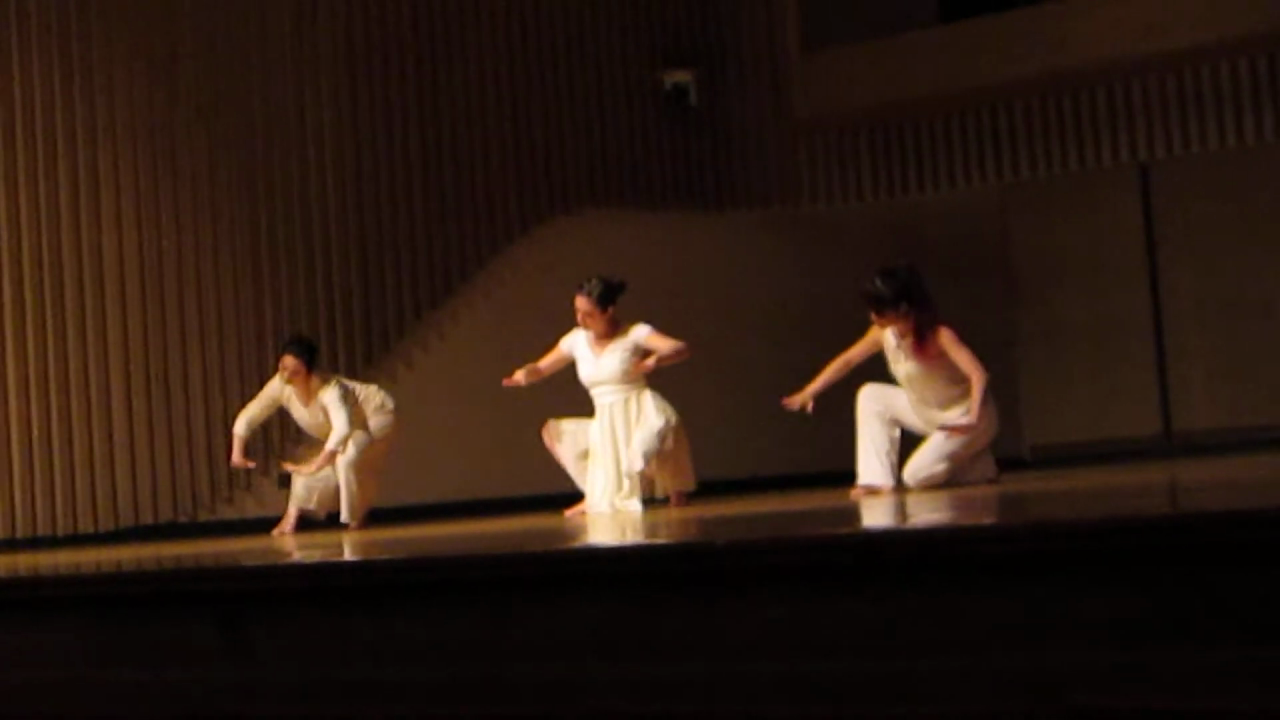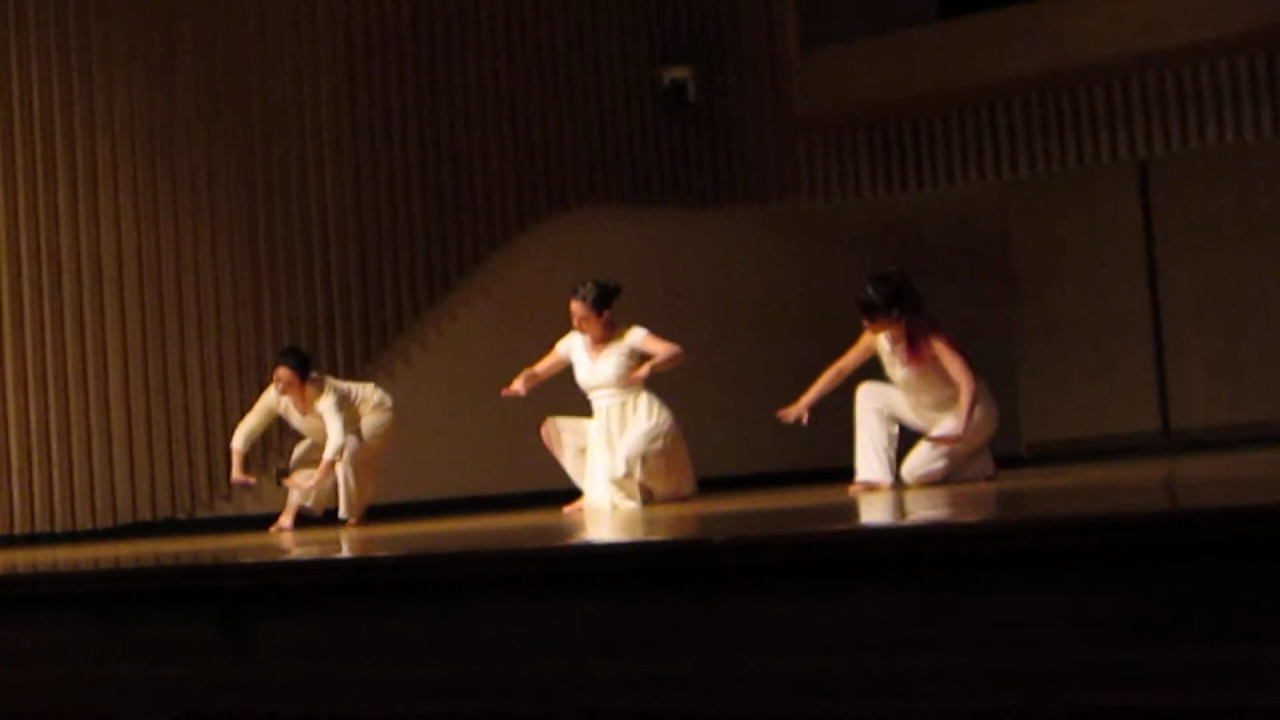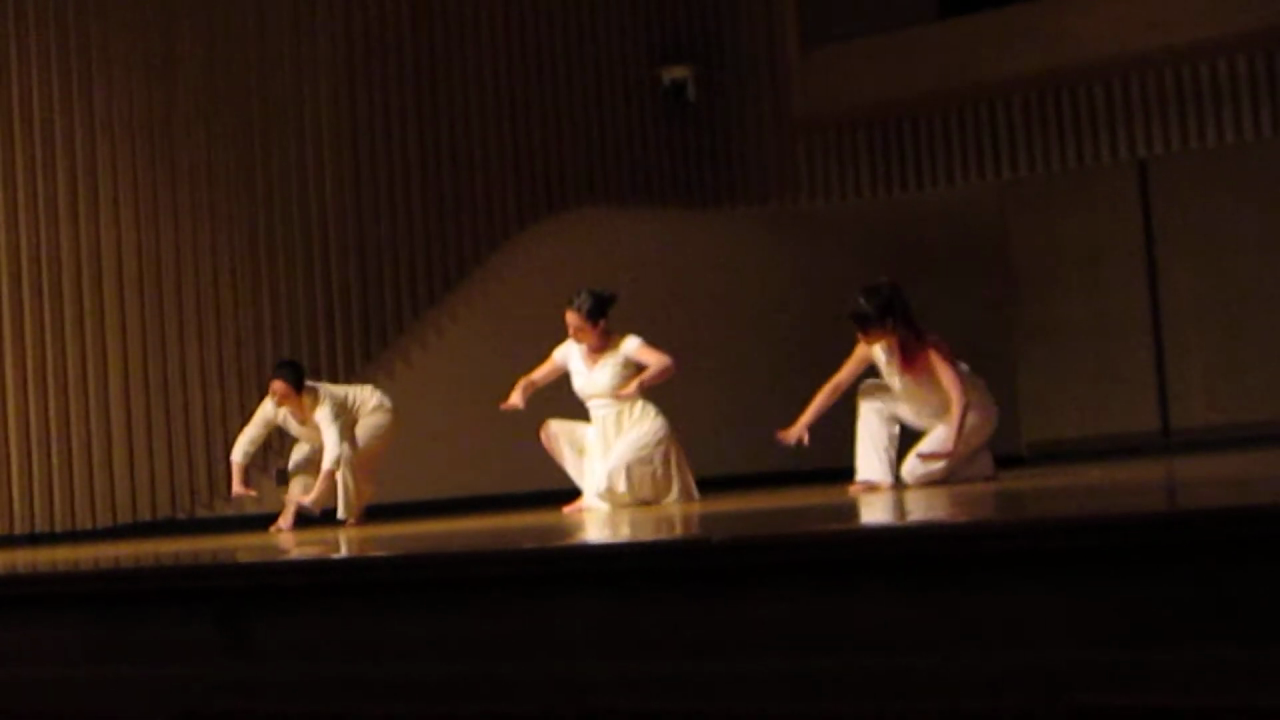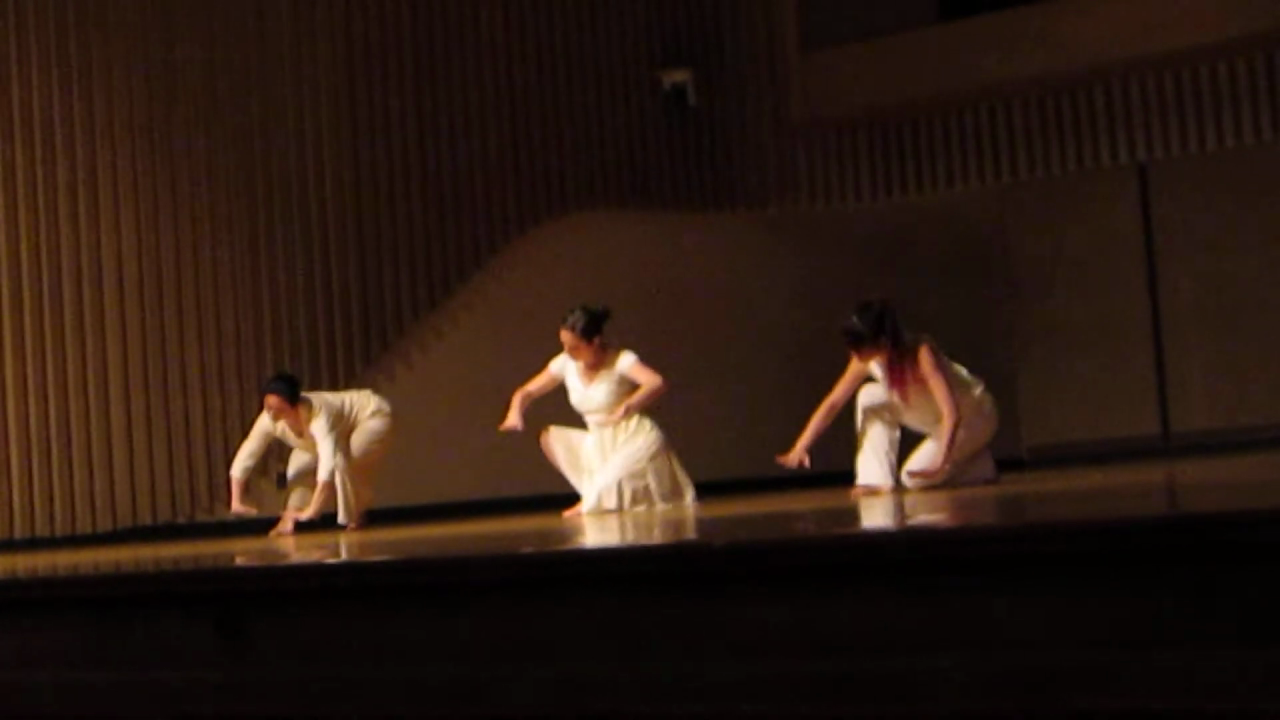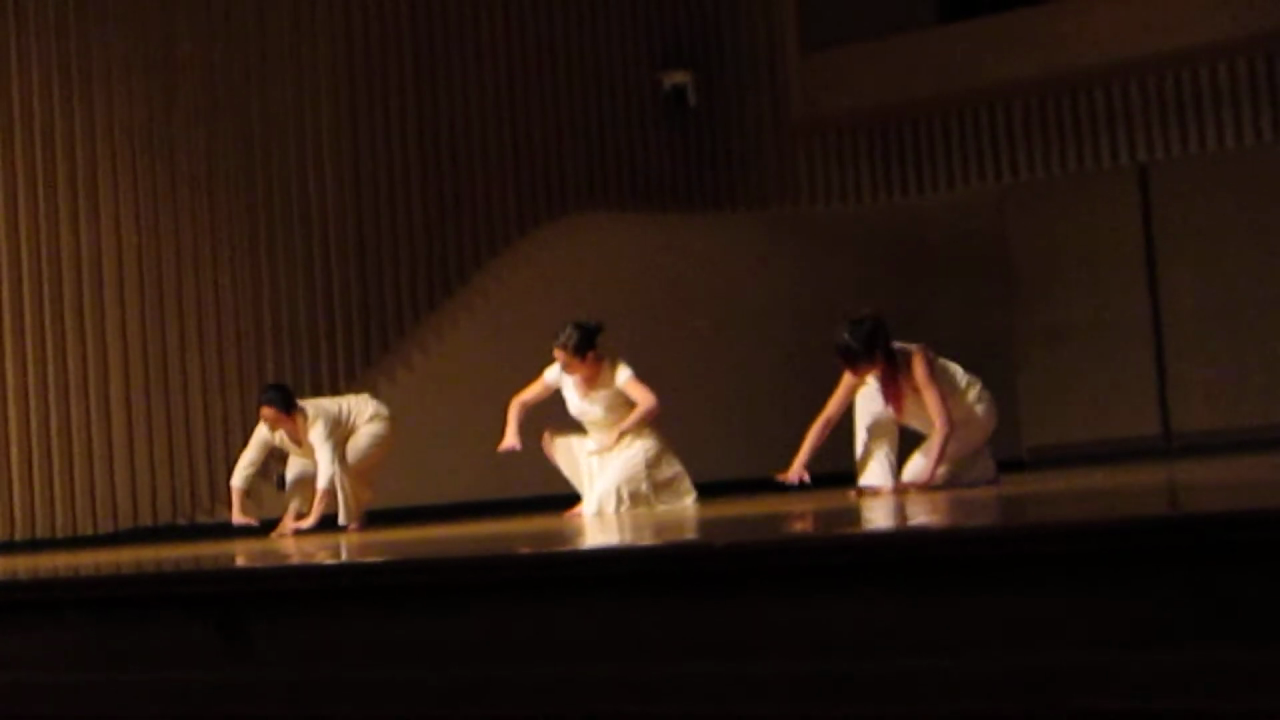
dt=0.3s
person 1, frame 1
left shoulder: (938, 335)
right shoulder: (882, 333)
left elbow: (978, 374)
right elbow: (847, 360)
left wrist: (973, 420)
right wrist: (808, 392)
left hip: (965, 414)
right hip: (926, 413)
left knee: (916, 476)
right knee: (871, 395)
left ankle: (978, 465)
right ankle: (877, 479)
person 1, frame 2
left shoulder: (930, 340)
right shoulder: (876, 338)
left elbow: (968, 382)
right elbow: (841, 368)
left wrist: (960, 430)
right wrist: (803, 403)
left hip: (969, 412)
left knee: (914, 474)
right knee: (869, 393)
left ankle: (976, 462)
right ankle: (876, 475)
person 1, frame 3
left shoulder: (926, 346)
right shoulder: (870, 348)
left elbow: (959, 396)
right elbow: (837, 384)
left wrist: (951, 444)
right wrist: (801, 424)
left hip: (972, 411)
right hip: (927, 412)
left knee: (915, 473)
right knee: (869, 393)
left ankle: (977, 462)
right ankle: (876, 475)
person 1, frame 4
left shoulder: (921, 355)
right shoulder: (865, 361)
left elbow: (951, 412)
right elbow: (833, 403)
left wrist: (939, 462)
right wrist: (800, 447)
left hip: (973, 413)
right hip: (931, 417)
left knee: (914, 479)
right knee: (869, 396)
left ankle: (978, 465)
right ankle: (877, 480)
person 1, frame 5
left shoulder: (914, 362)
right shoulder: (859, 369)
left elbow: (943, 424)
right elbow: (828, 417)
left wrist: (928, 473)
right wrist: (798, 464)
left hip: (974, 410)
right hip: (928, 413)
left knee: (914, 479)
right knee: (867, 398)
left ankle: (979, 465)
right ankle: (877, 480)
person 2, frame 1
left shoulder: (635, 334)
right shoulder: (576, 340)
left elbow: (681, 348)
right elbow: (540, 369)
left wrist: (655, 359)
right wrist: (523, 373)
left hip: (643, 415)
right hip: (607, 425)
left knee: (641, 457)
right knee: (552, 431)
left ankle: (675, 489)
right ankle: (595, 494)
person 2, frame 2
left shoulder: (630, 336)
right shoulder: (573, 343)
left elbow: (675, 352)
right elbow: (537, 372)
left wrist: (649, 367)
right wrist: (522, 381)
left hip: (641, 418)
right hip: (605, 426)
left knee: (625, 461)
right knee: (551, 428)
left ankle: (671, 490)
right ankle: (593, 491)
person 2, frame 3
left shoulder: (625, 345)
right shoulder: (569, 350)
left elbow: (666, 363)
right elbow: (532, 380)
left wrist: (638, 383)
right wrist: (519, 392)
left hip: (639, 426)
right hip: (602, 433)
left knee: (612, 475)
right knee: (550, 430)
right ankle: (592, 492)
person 2, frame 4
left shoulder: (621, 360)
right shoulder: (565, 364)
left elbow: (657, 383)
right elbow: (526, 391)
left wrist: (626, 408)
right wrist: (515, 412)
left hip: (636, 440)
right hip: (599, 444)
left knee: (605, 495)
right knee: (550, 437)
right ankle: (591, 495)
person 2, frame 5
left shoulder: (616, 371)
right shoulder: (559, 373)
left elbow: (651, 402)
right elbow: (519, 401)
left wrist: (617, 434)
right wrist: (512, 432)
left hip: (635, 445)
right hip: (599, 445)
left knee: (605, 499)
right knee: (551, 437)
right ankle: (591, 495)
person 3, frame 1
left shoulder: (328, 388)
right shoulder: (279, 386)
left elbow: (342, 429)
right elbow: (248, 416)
left wrist: (314, 467)
right wrist: (237, 453)
left hip: (375, 413)
right hip: (347, 422)
left knee: (347, 458)
right knee: (306, 461)
left ankle: (357, 520)
right ankle: (292, 516)
person 3, frame 2
left shoulder: (324, 395)
right shoulder: (274, 395)
left elbow: (337, 439)
right elbow: (246, 429)
left wrist: (313, 481)
right wrist: (236, 469)
left hip: (373, 411)
right hip: (346, 418)
left knee: (345, 456)
right knee: (303, 457)
left ankle: (355, 517)
right ankle: (289, 514)
person 3, frame 3
left shoulder: (321, 403)
right shoulder: (271, 406)
left elbow: (333, 450)
right elbow: (245, 441)
left wrist: (313, 495)
right wrist: (237, 483)
left hip: (373, 412)
right hip: (345, 418)
left knee: (345, 455)
right knee: (301, 457)
left ankle: (355, 515)
right ankle: (290, 513)
person 3, frame 4
left shoulder: (317, 414)
right shoulder: (268, 420)
left elbow: (328, 463)
right elbow: (245, 456)
left wrist: (311, 510)
right wrist: (236, 501)
left hip: (372, 417)
right hip: (342, 425)
left knee: (342, 462)
left ankle: (355, 518)
right ankle: (289, 519)
person 3, frame 5
left shoulder: (315, 421)
right shoulder: (266, 429)
left elbow: (327, 469)
right elbow: (244, 466)
left wrist: (312, 519)
right wrist: (237, 512)
left hip: (371, 420)
right hip: (341, 429)
left knee: (342, 466)
left ankle: (356, 519)
right ankle: (290, 520)
